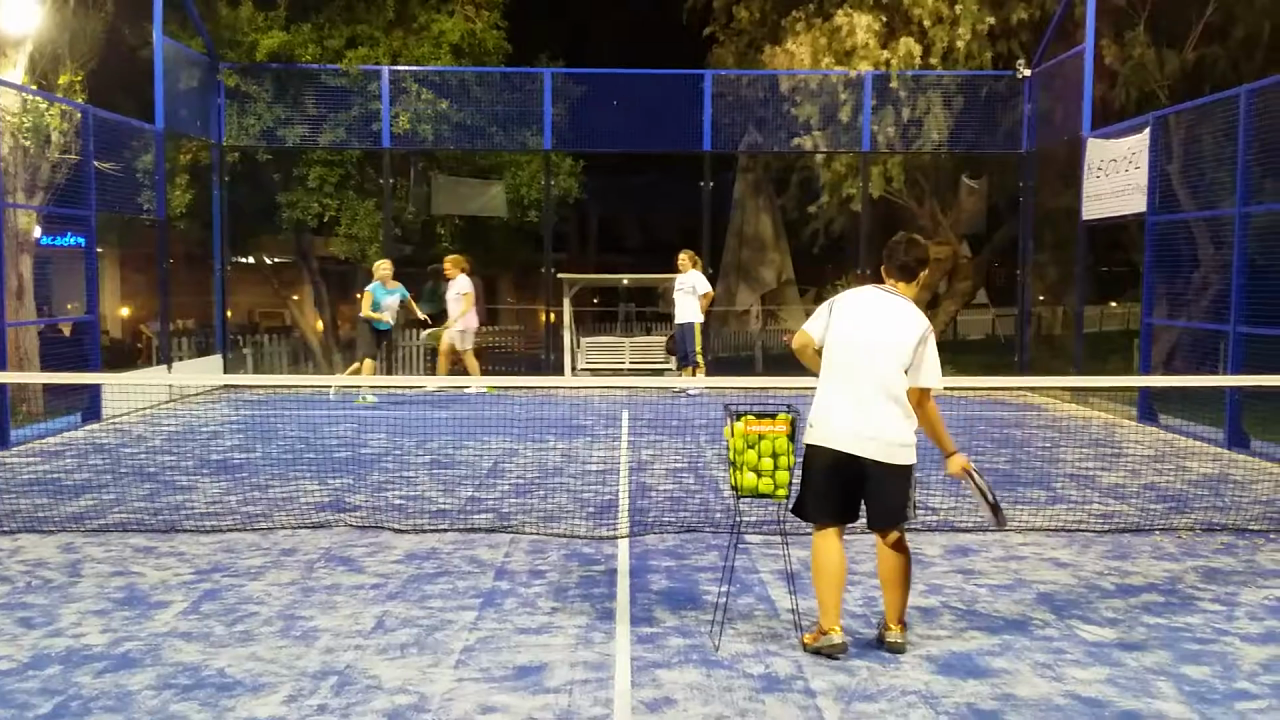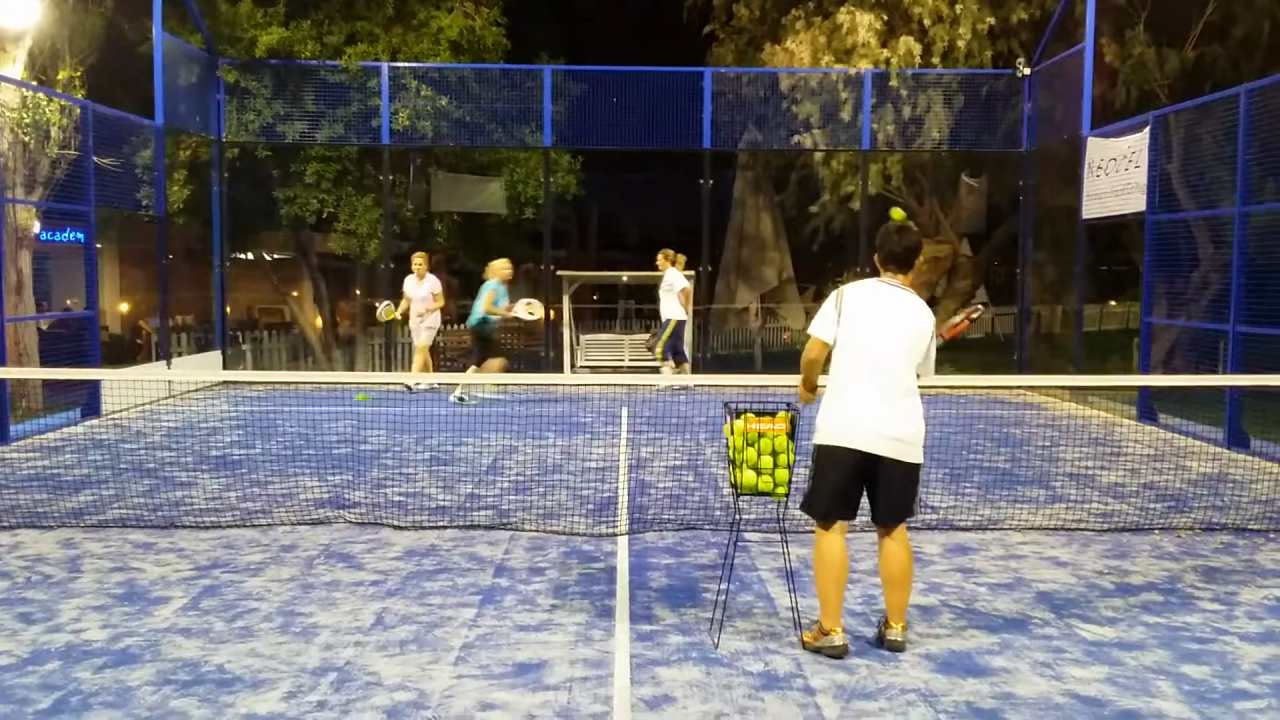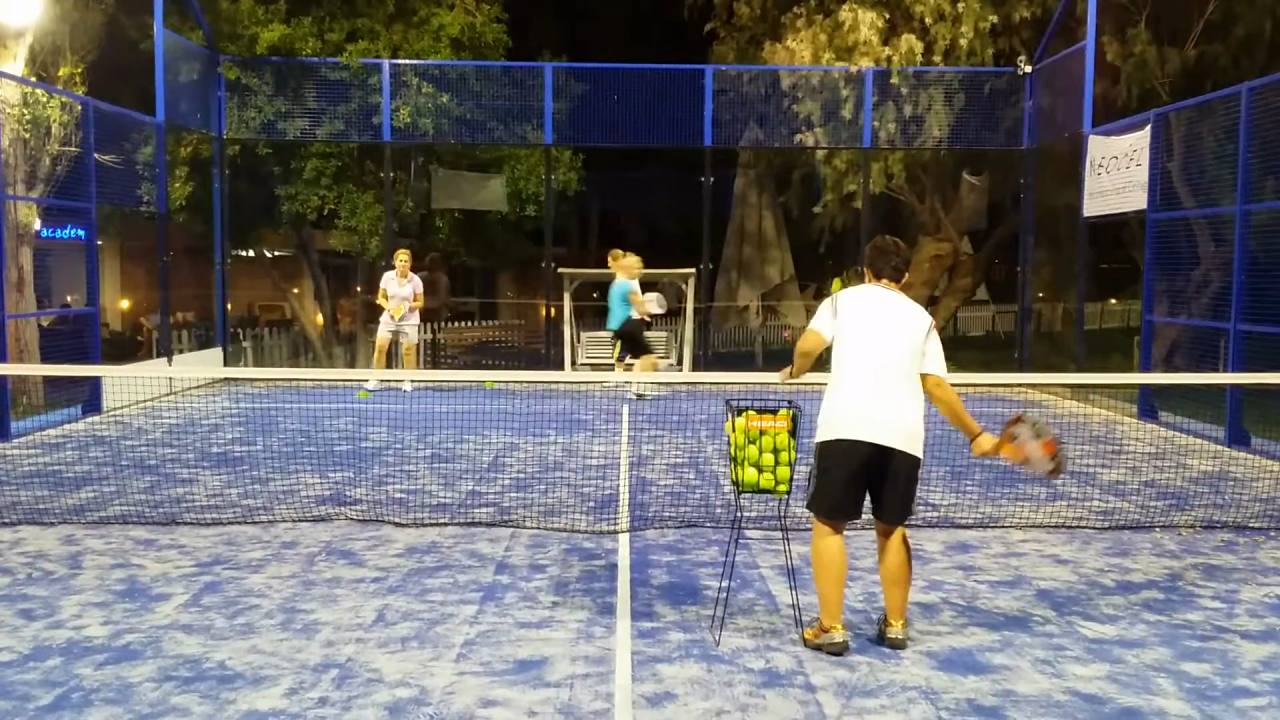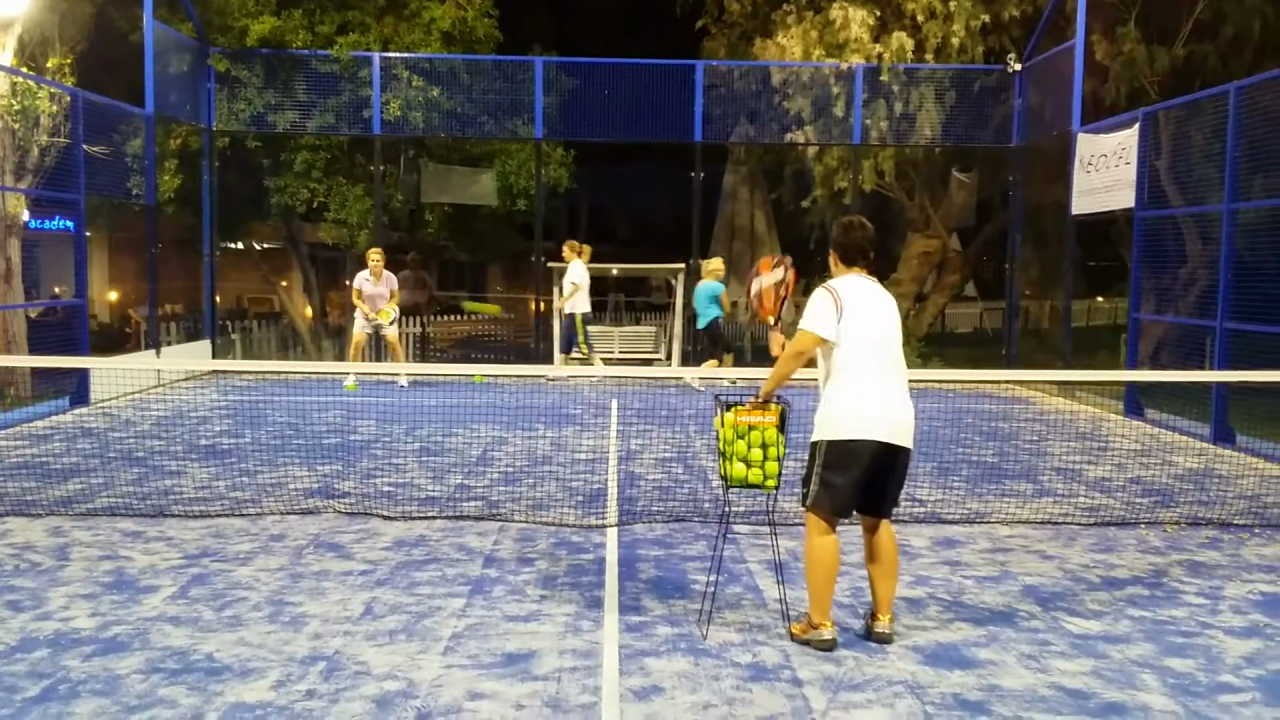
dt=0.5s
person 1, frame 1
left shoulder: (845, 299)
right shoulder: (919, 324)
left elbow: (801, 343)
right elbow: (920, 399)
right wrist: (949, 452)
left hip: (829, 435)
right hip: (889, 443)
left knee: (827, 530)
right knee: (890, 535)
left ankle: (830, 629)
right ankle: (895, 629)
person 1, frame 2
left shoulder: (846, 295)
right shoulder: (924, 315)
left elbow: (812, 355)
left wrist: (807, 387)
left hip: (842, 431)
right hip: (900, 438)
left knee: (830, 527)
right knee: (892, 531)
left ankle: (830, 631)
right ankle: (895, 627)
person 1, frame 3
left shoulder: (844, 299)
right shoulder: (920, 317)
left elbow: (807, 346)
right elbow: (936, 387)
left wrist: (794, 371)
right wrist: (975, 435)
left hip: (848, 427)
right hip: (903, 434)
left knee: (828, 524)
right knee: (891, 527)
left ankle: (831, 629)
right ankle: (896, 625)
person 1, frame 4
left shoulder: (832, 292)
right shoulder: (885, 298)
left elbow: (802, 347)
left wrist: (765, 391)
left hip: (848, 425)
right hip: (895, 424)
left knee: (821, 520)
right knee: (877, 521)
left ankle: (820, 624)
right ankle: (882, 619)
